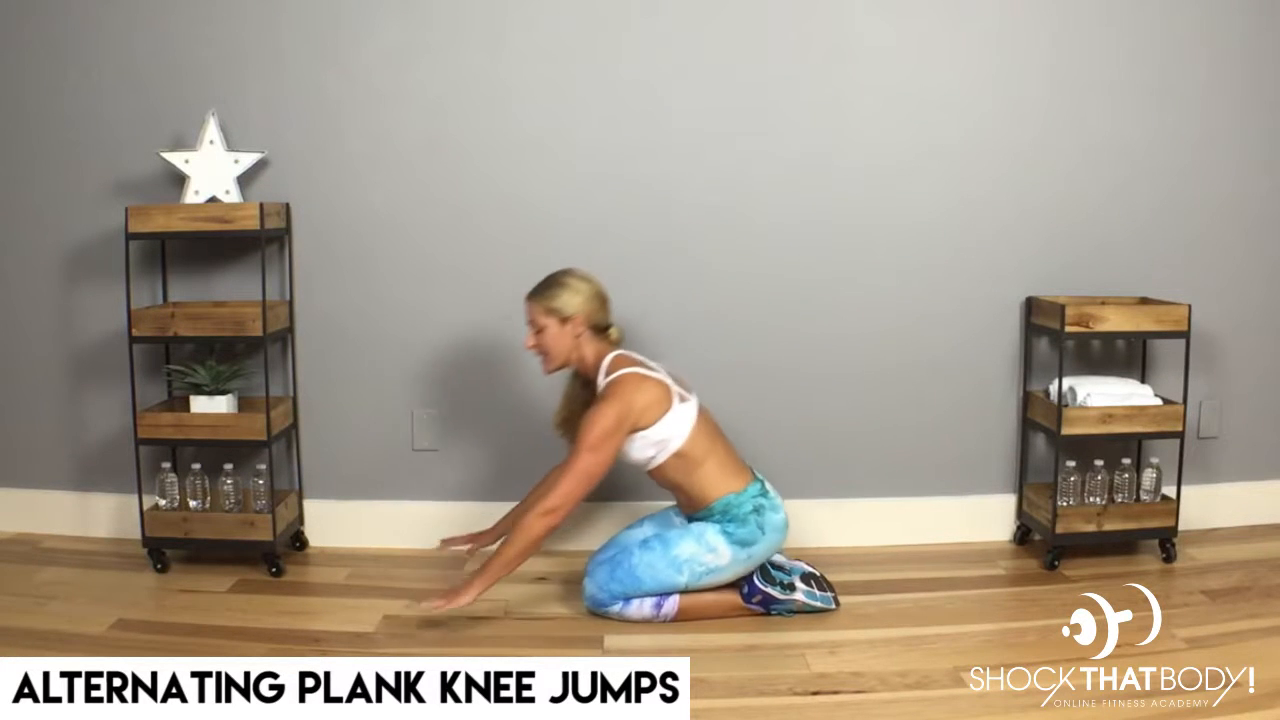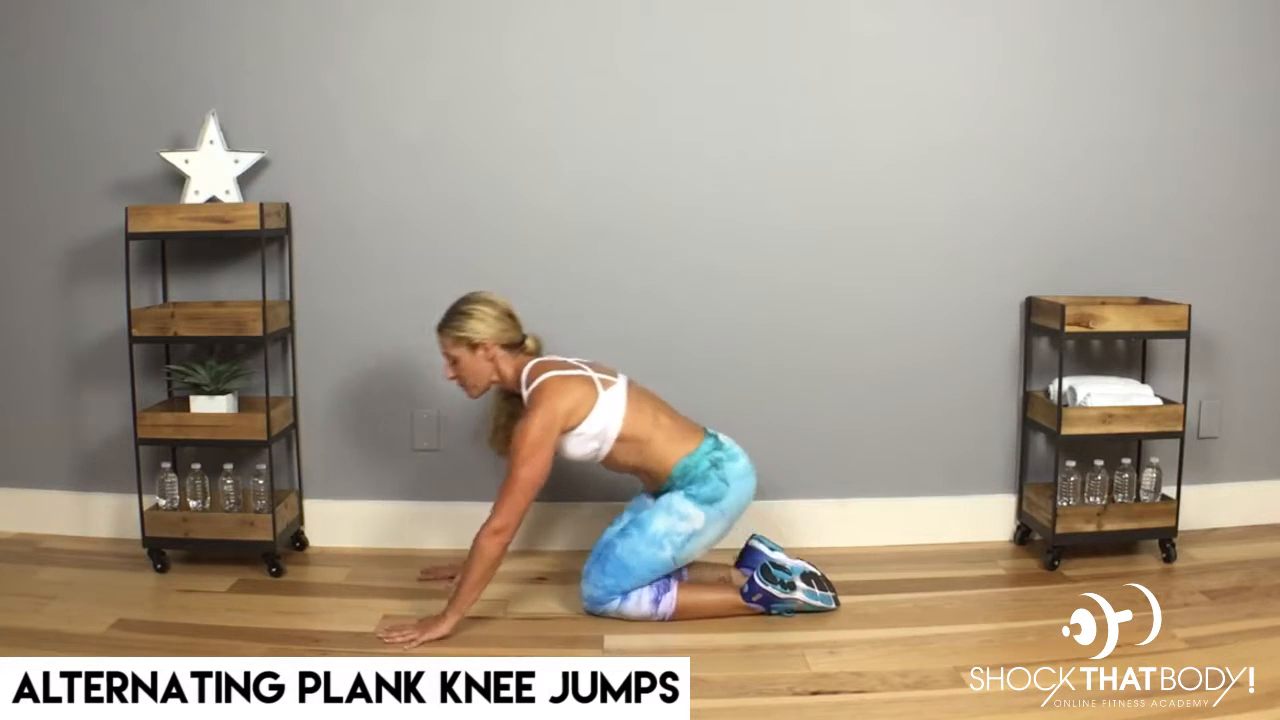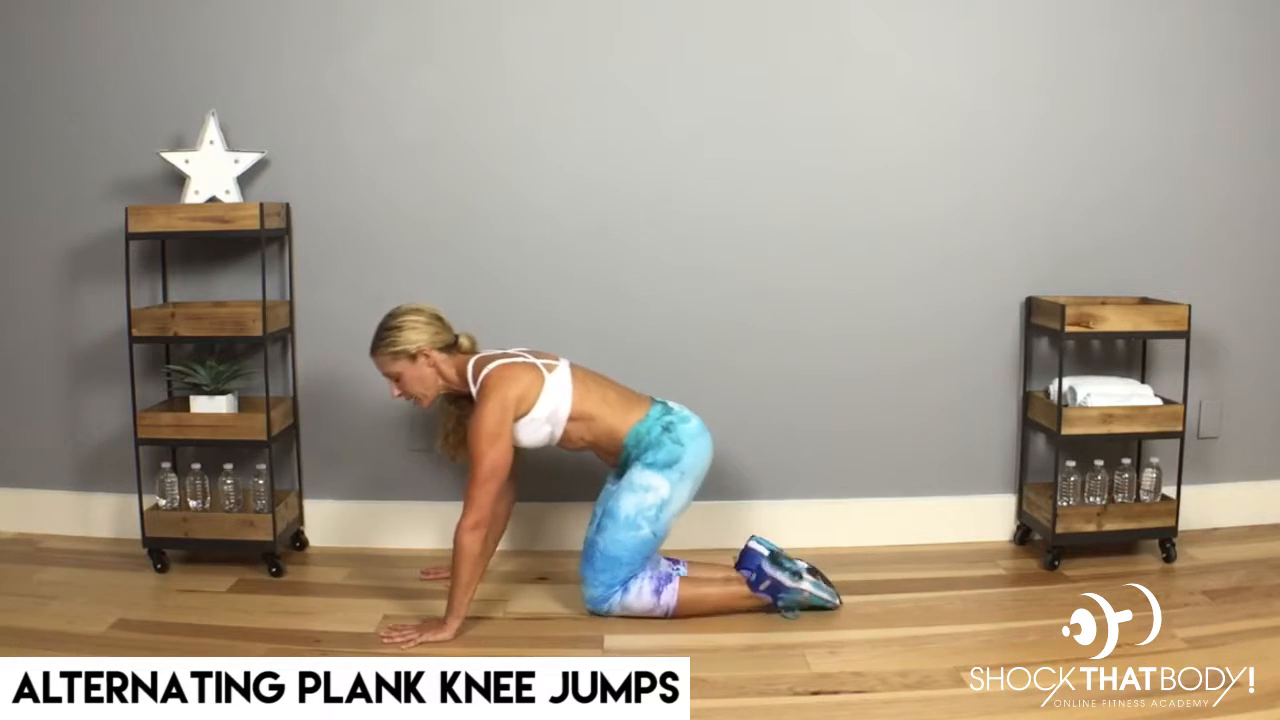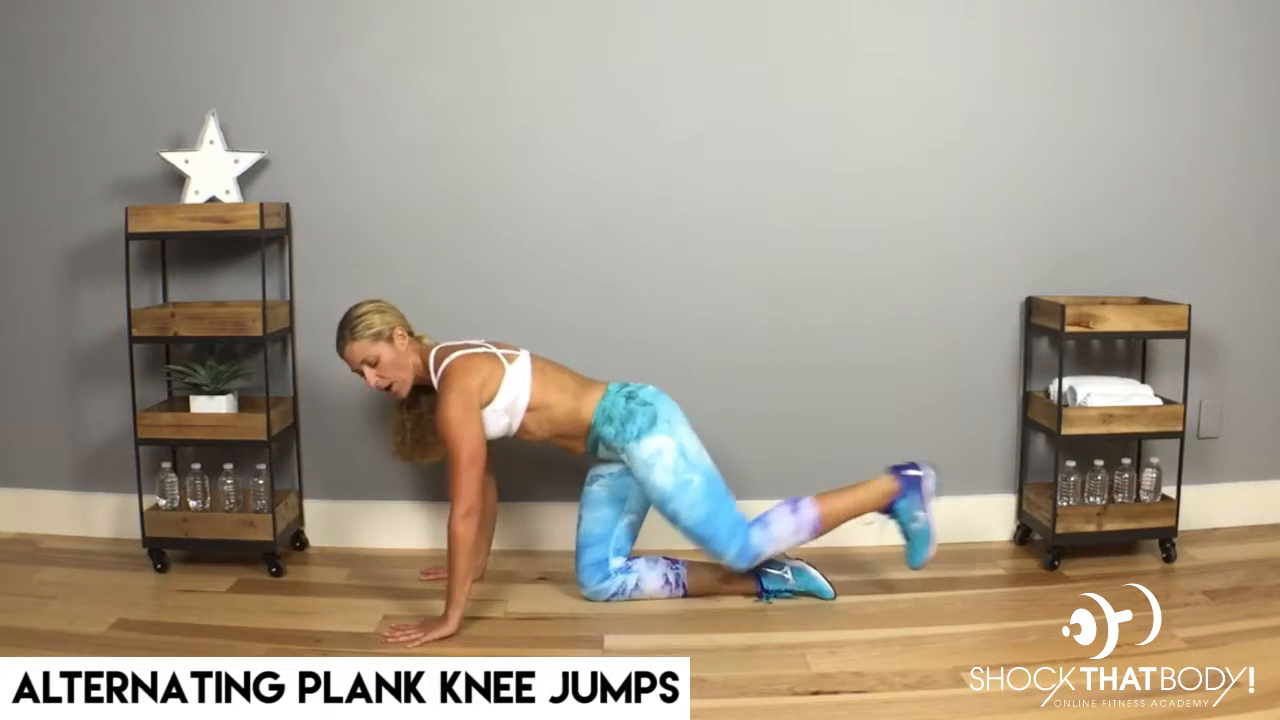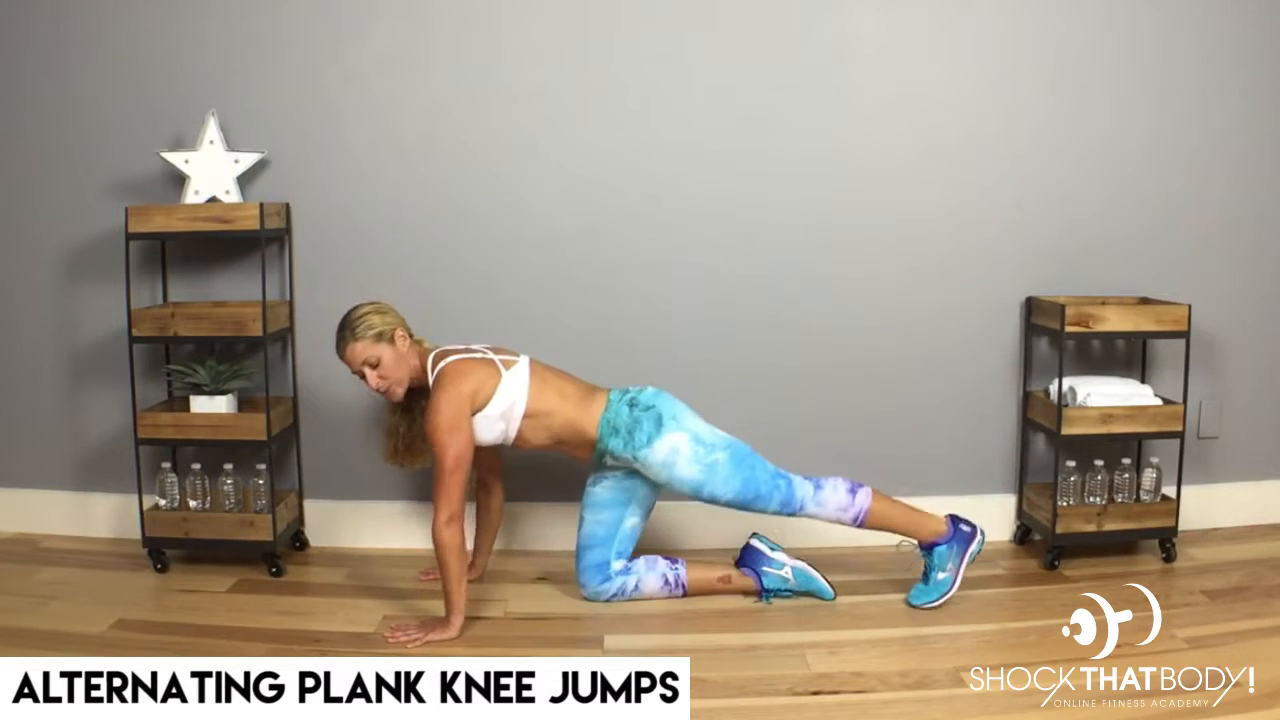
dt=0.4s
person 1, frame 1
left shoulder: (621, 394)
right shoulder: (615, 373)
left elbow: (552, 508)
right elbow: (568, 471)
left wrist: (475, 585)
right wrist: (497, 530)
left hip: (741, 523)
right hip: (715, 515)
left knee: (602, 589)
right knee: (605, 568)
left ankle: (755, 594)
right ankle: (752, 570)
person 1, frame 2
left shoulder: (546, 404)
right shoulder: (545, 377)
left elbow: (501, 526)
right elbow: (514, 499)
left wrist: (447, 618)
right wrist: (471, 567)
left hip: (711, 484)
right hip: (698, 475)
left knee: (601, 592)
right knee: (613, 569)
left ankle: (758, 593)
right ankle: (753, 569)
person 1, frame 3
left shoulder: (492, 398)
right shoulder: (487, 375)
left elbow: (474, 522)
right elbow: (502, 492)
left wrist: (449, 622)
right wrist: (471, 567)
left hip: (667, 445)
right hip: (657, 444)
left knee: (604, 593)
right knee: (611, 571)
left ankle: (766, 586)
right ankle: (753, 570)
person 1, frame 4
left shoulder: (454, 386)
right shoulder: (445, 376)
left elbow: (465, 513)
right elbow: (484, 489)
left wrist: (449, 617)
right wrist: (471, 567)
left hip: (638, 420)
right hip: (613, 444)
left knee: (738, 543)
right knee: (599, 581)
left ankle: (895, 488)
right ankle: (761, 577)
person 1, frame 5
left shoulder: (446, 395)
right shoulder: (454, 375)
left elbow: (446, 519)
right elbow: (490, 482)
left wrist: (452, 619)
right wrist: (477, 565)
left hip: (642, 427)
right hip: (617, 455)
left knee: (787, 493)
right knee: (600, 581)
left ankle: (946, 533)
right ankle: (756, 574)
